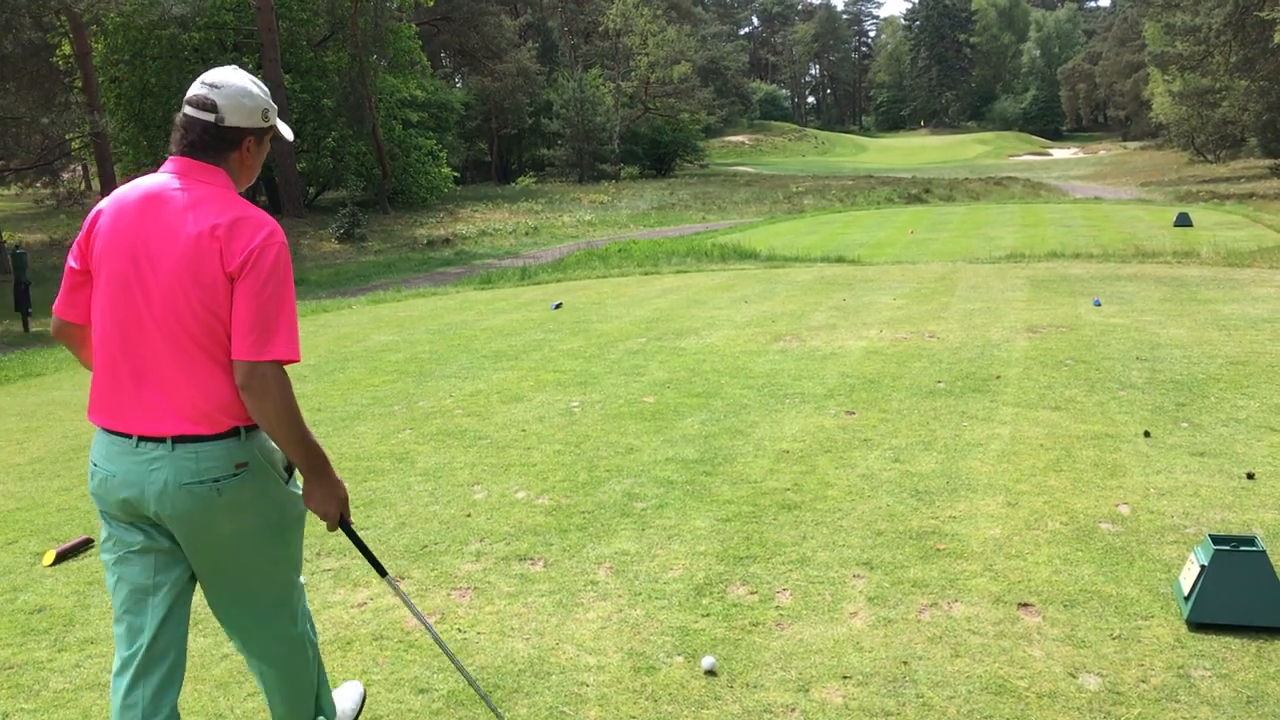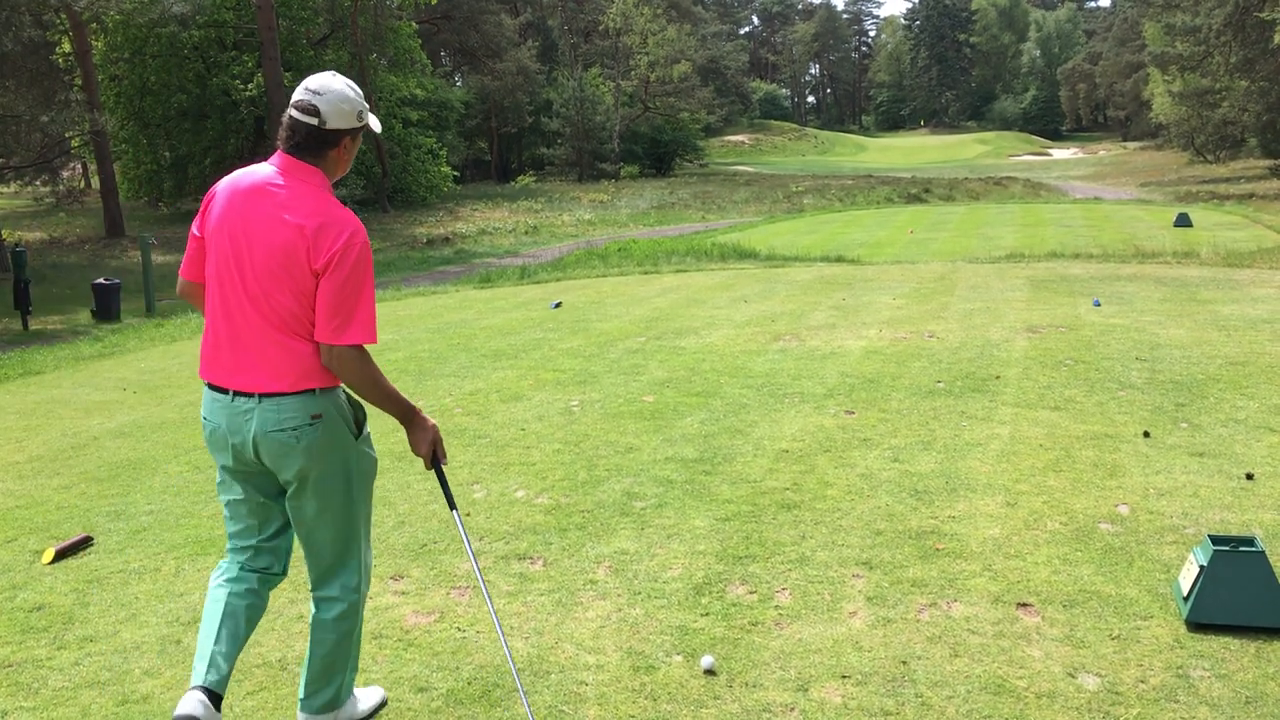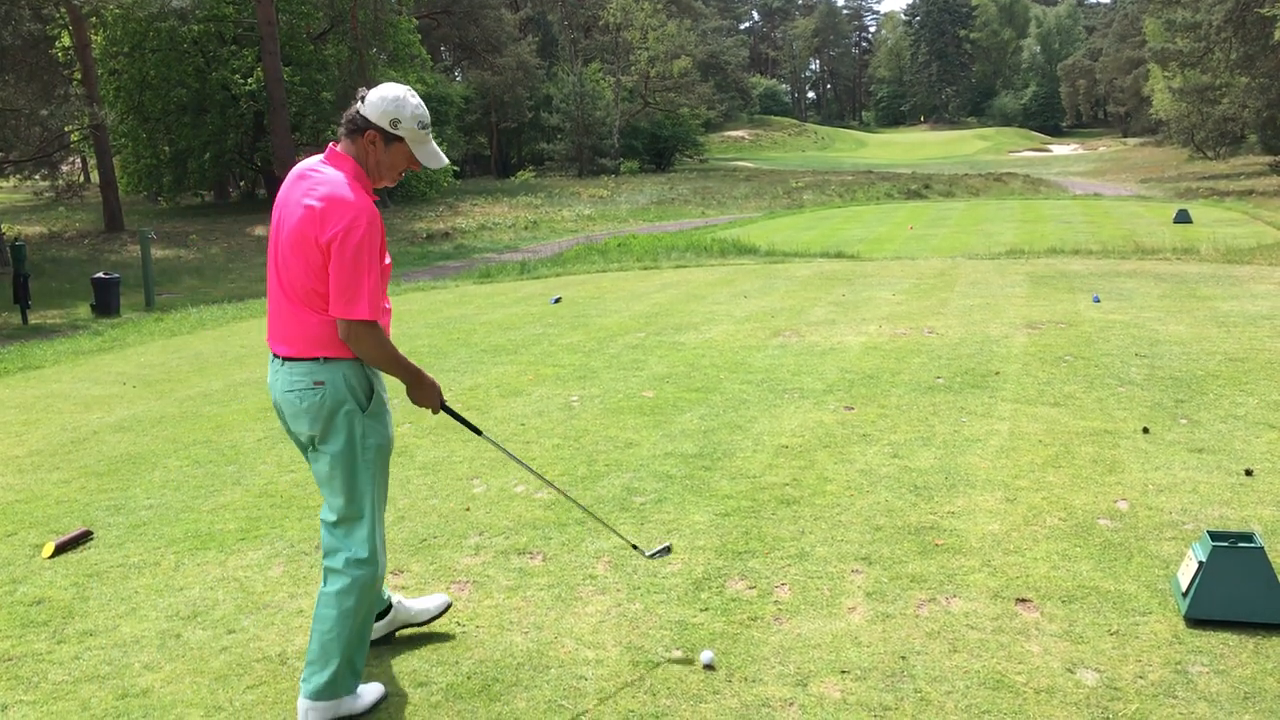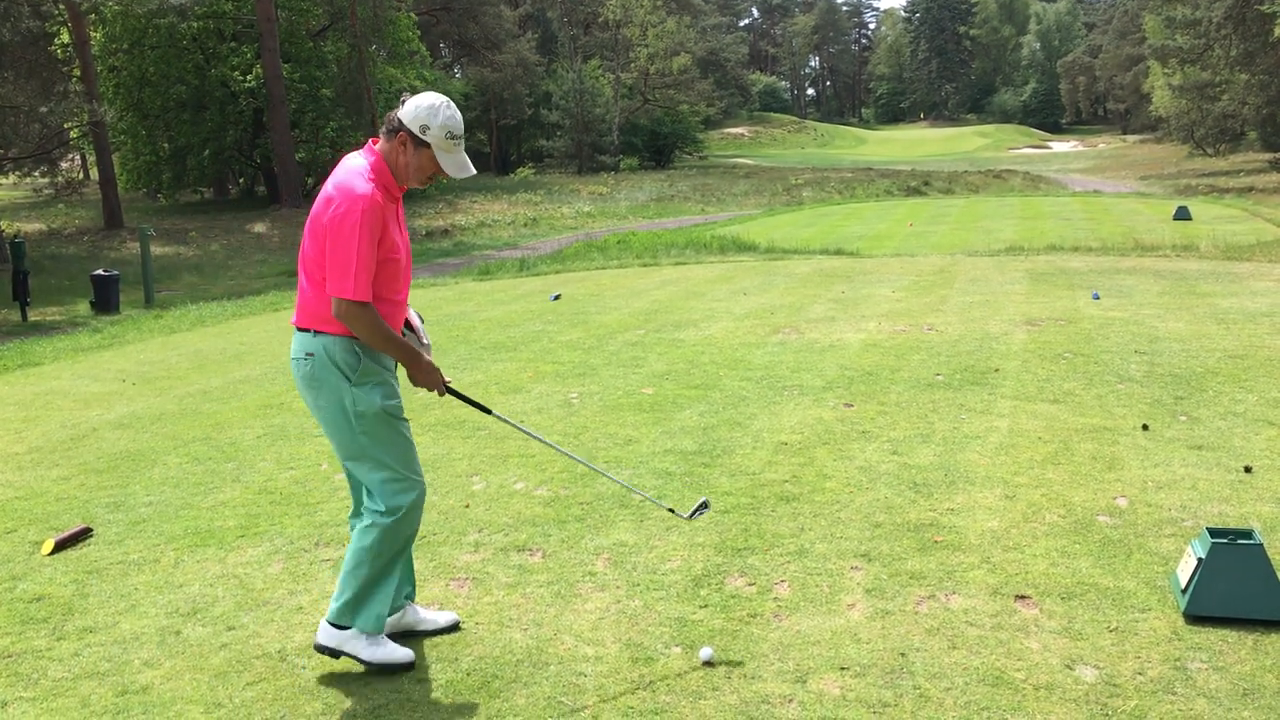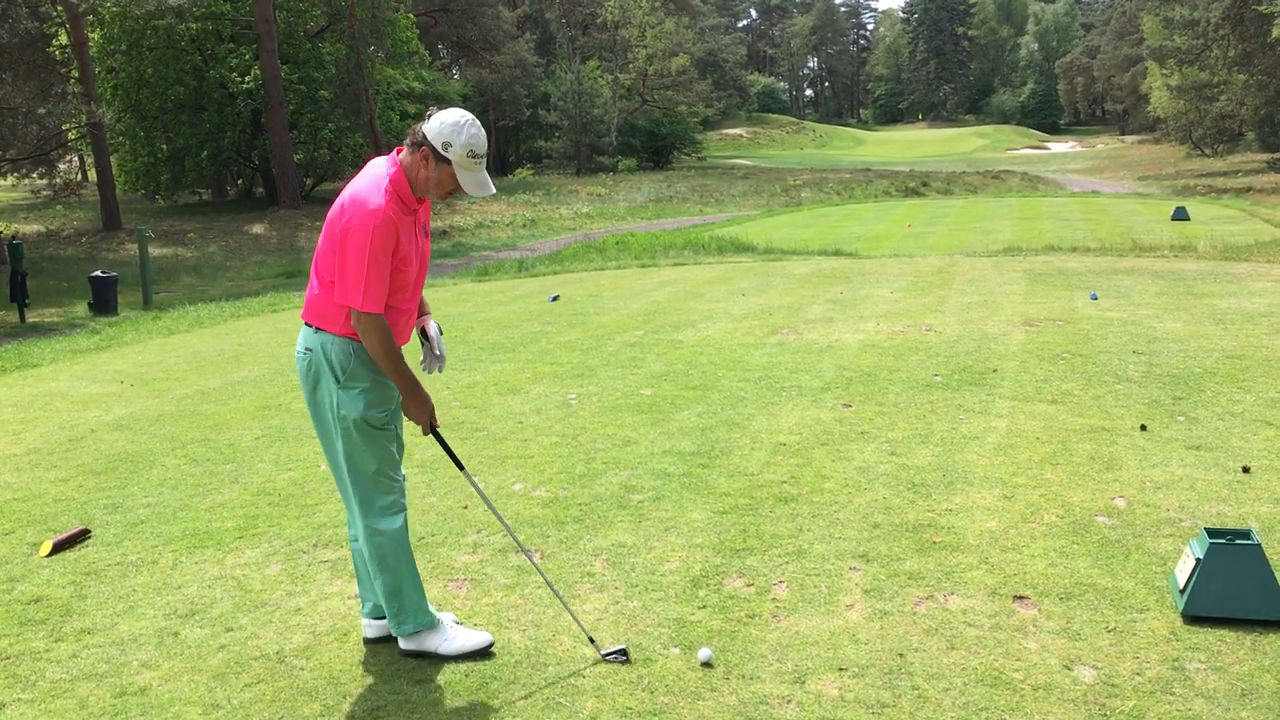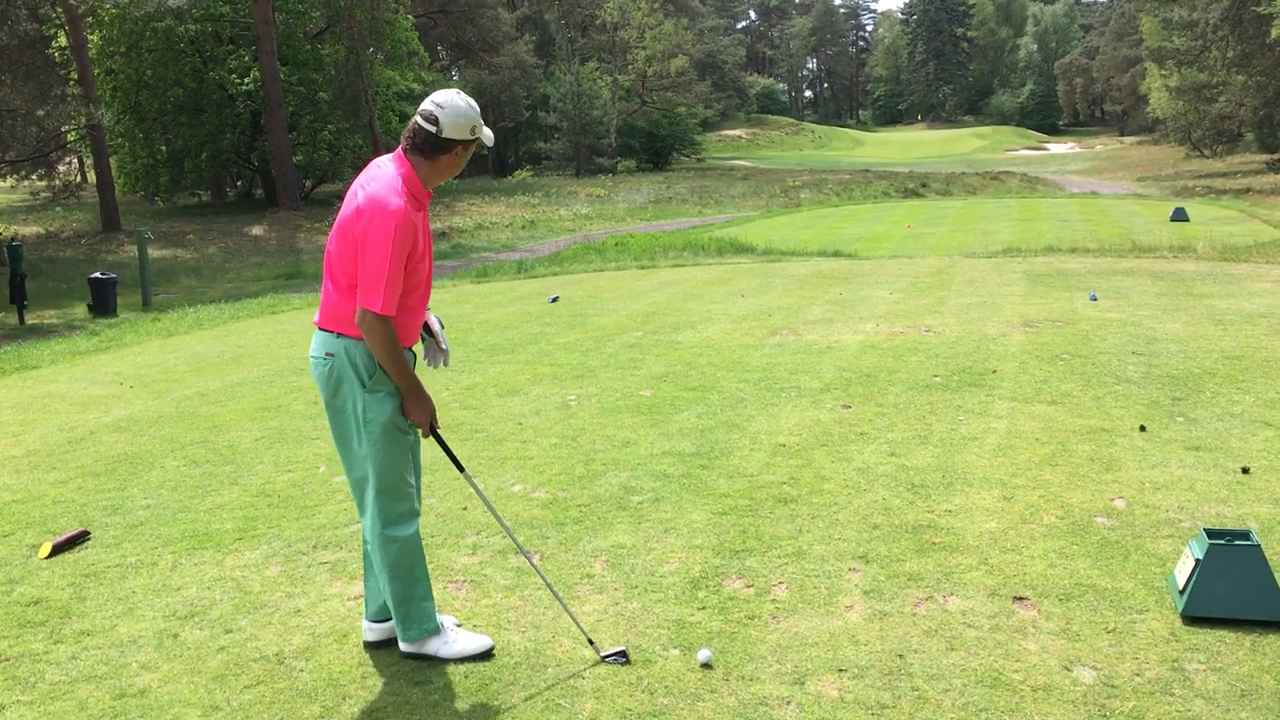
dt=0.4s
person 1, frame 1
left shoulder: (112, 208)
right shoulder: (252, 232)
left elbow: (70, 329)
right elbow: (258, 380)
right wrist: (318, 472)
left hip: (118, 462)
right hip: (217, 467)
left knee: (144, 657)
right knee: (272, 617)
person 1, frame 2
left shoulder: (226, 191)
right shoulder: (339, 228)
left elbow: (192, 289)
right elbow: (342, 357)
right wrist: (411, 418)
left hip: (224, 410)
right hip: (305, 419)
left knee: (248, 557)
right knee: (337, 573)
person 1, frame 3
left shoulder: (303, 176)
right shoulder: (354, 210)
right elbow: (358, 331)
right wrist: (415, 378)
left hip: (290, 373)
right hip: (333, 383)
left knee: (349, 510)
right knee: (352, 538)
left ankle: (372, 610)
person 1, frame 4
left shoulder: (376, 178)
right shoulder: (359, 197)
right elbow: (349, 307)
left wrist: (404, 313)
right wrist: (412, 359)
left hip: (353, 353)
right hip: (339, 358)
left knee: (377, 490)
right knee: (398, 491)
left ankle: (390, 606)
right ankle: (347, 623)
person 1, frame 5
left shoulder: (413, 189)
right shoulder: (373, 208)
right elbow: (366, 319)
left wrist: (426, 320)
right wrist: (411, 391)
left hip: (369, 354)
right hip: (342, 359)
left knee: (379, 491)
right knee: (378, 500)
left ankle: (382, 612)
right ankle: (416, 626)
person 1, frame 6
left shoulder: (398, 175)
right shoulder: (391, 208)
right elbow: (370, 319)
left wrist: (425, 317)
right wrist: (413, 393)
left hip: (371, 355)
right hip: (359, 362)
left knee: (391, 494)
right knee: (391, 502)
left ankle: (385, 614)
right ankle: (417, 630)
